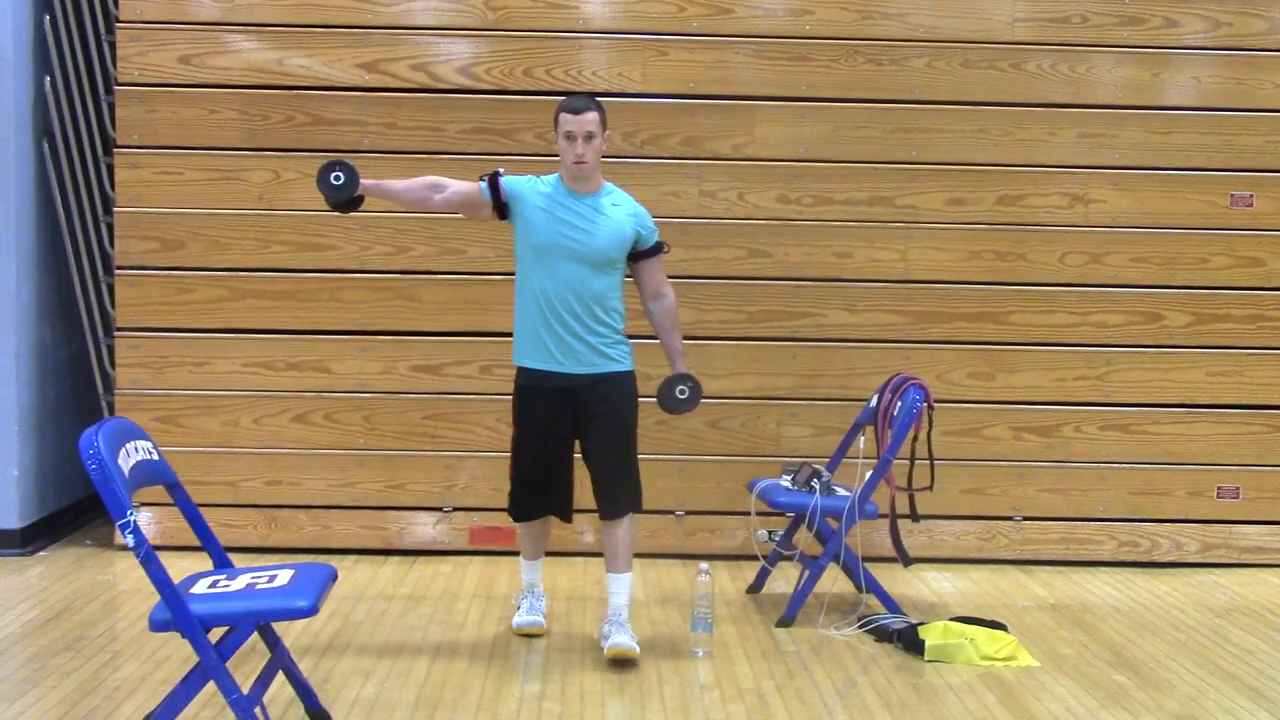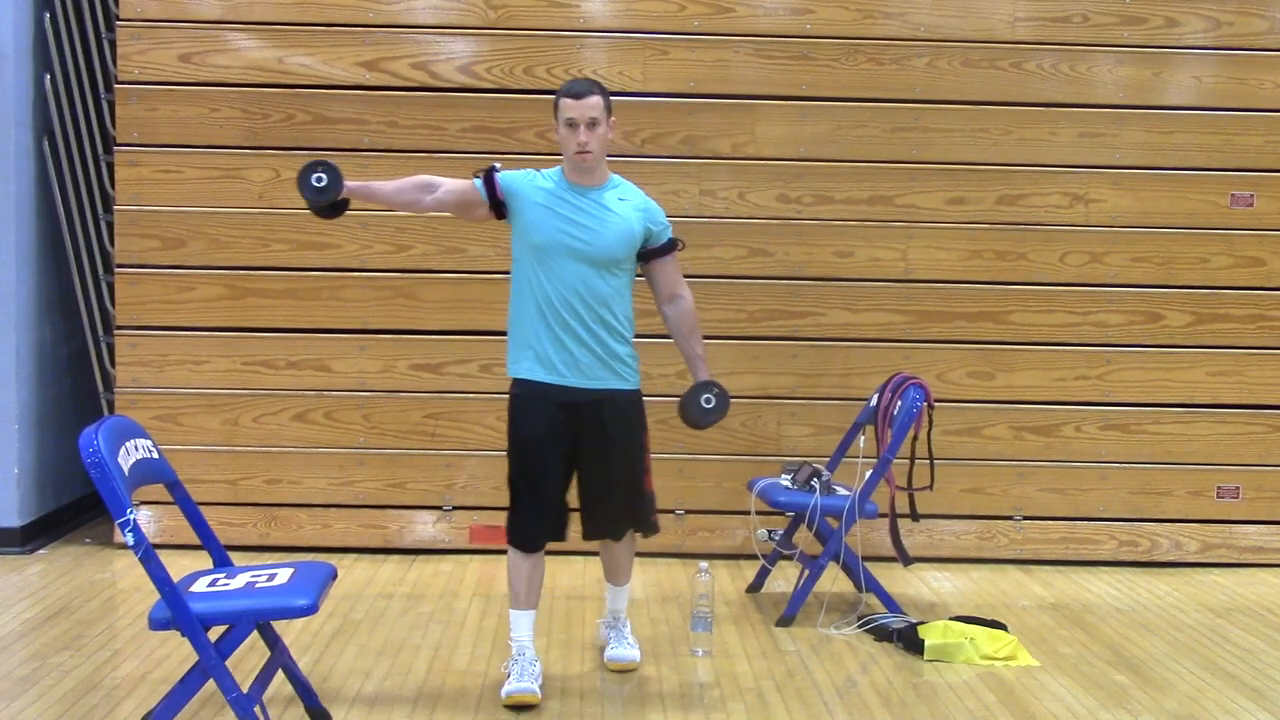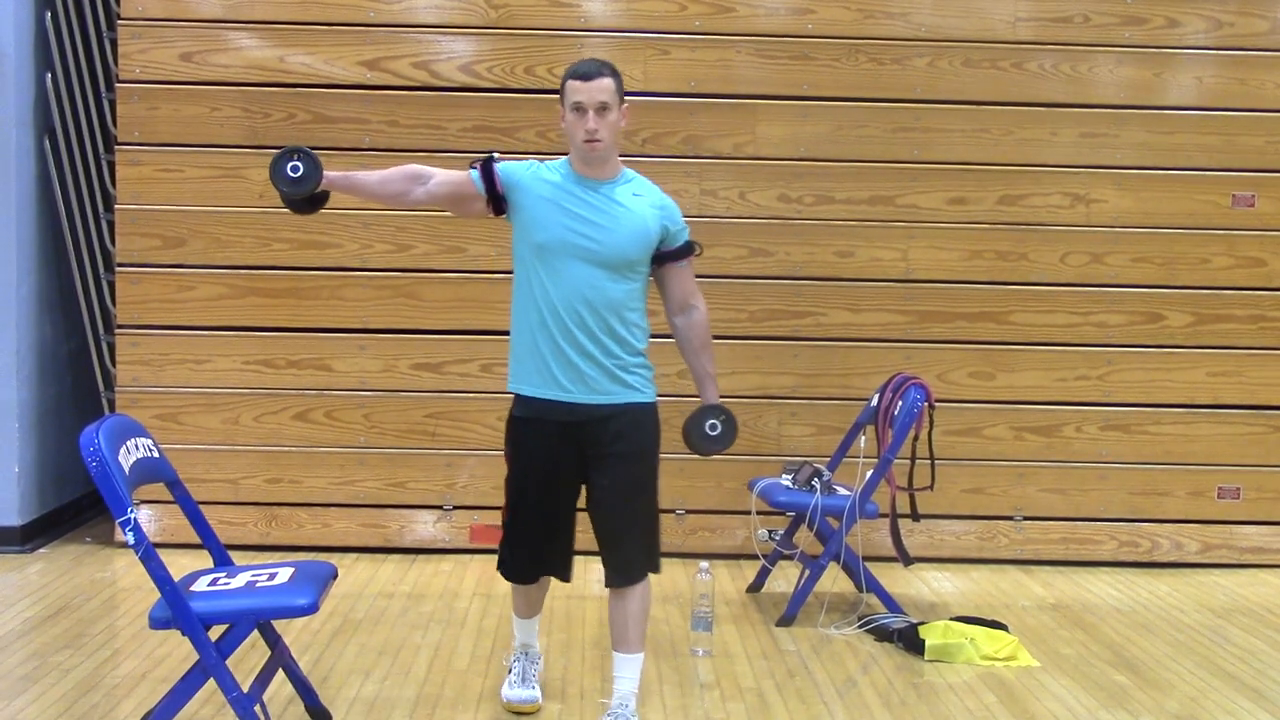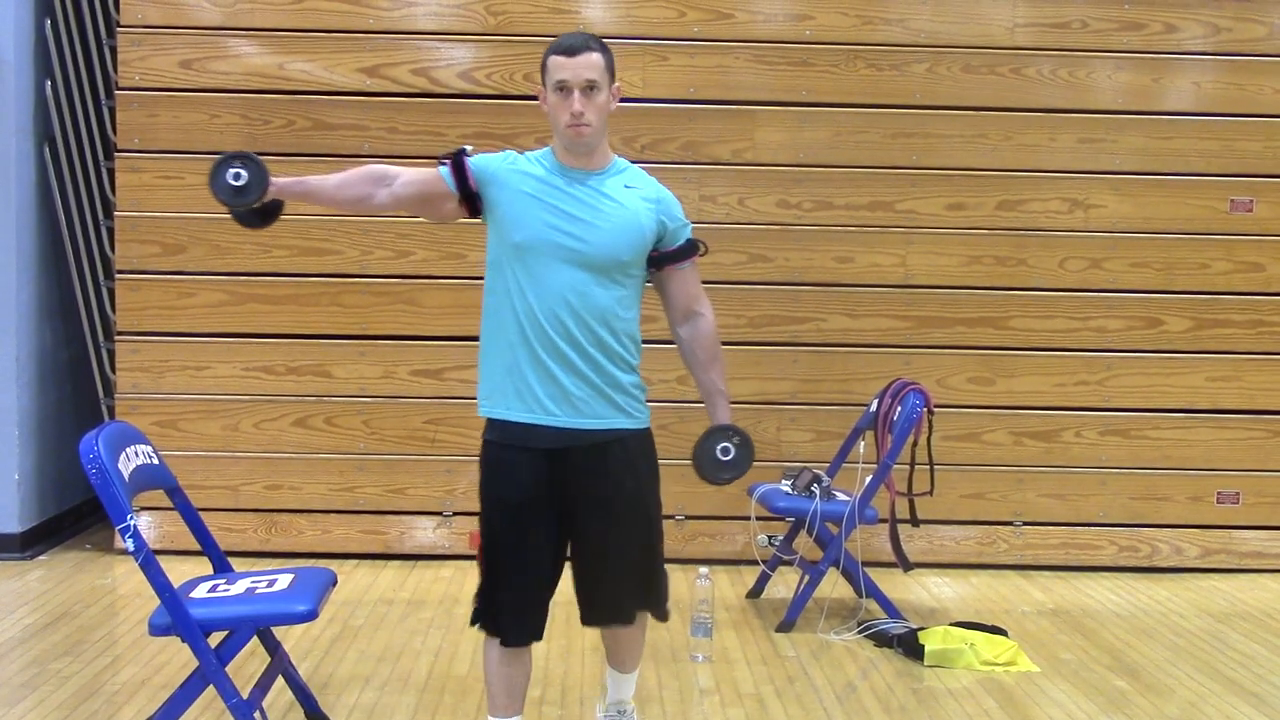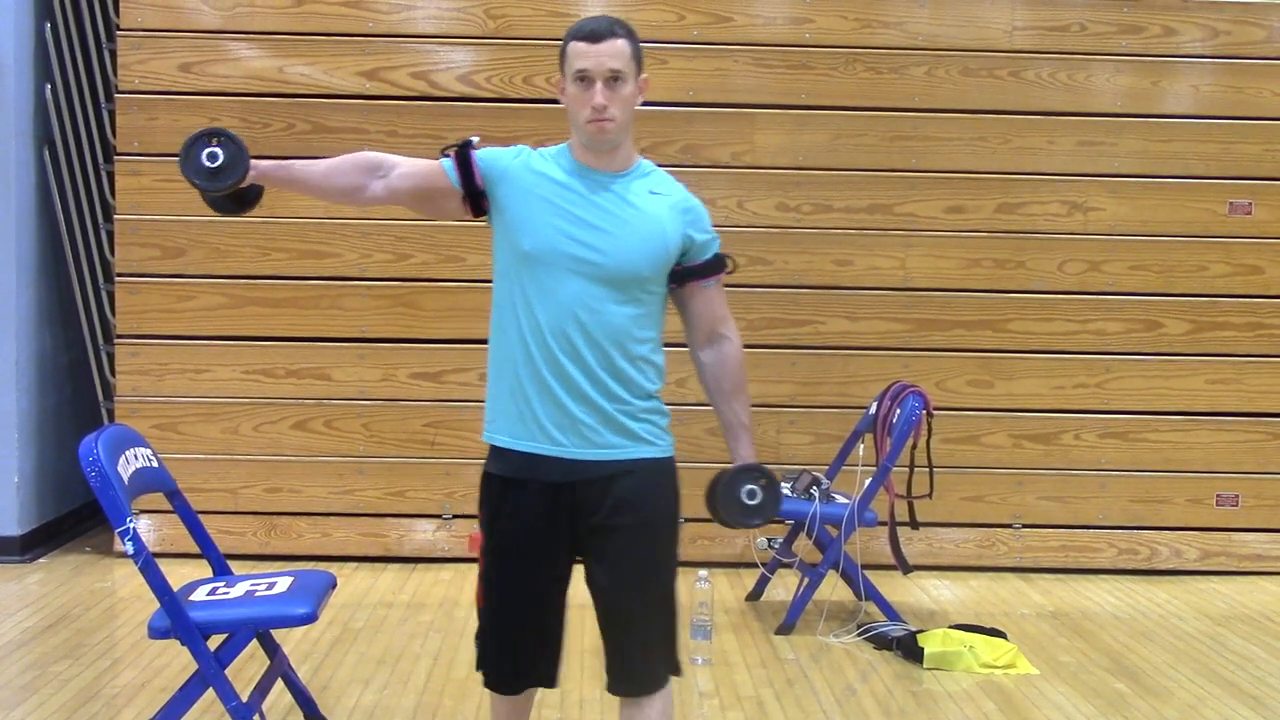
dt=0.7s
person 1, frame 1
left shoulder: (632, 214)
right shoulder: (523, 194)
left elbow: (658, 296)
right elbow: (442, 193)
left wrist: (677, 365)
right wrist: (369, 186)
left hip: (609, 376)
right hip: (540, 375)
left knee: (617, 499)
right knee: (533, 495)
left ankle: (618, 618)
right ankle: (532, 592)
person 1, frame 2
left shoulder: (641, 210)
right shoulder: (521, 190)
left elbow: (674, 298)
right elbow: (431, 193)
left wrist: (700, 373)
right wrist: (350, 188)
left hip: (614, 390)
right hip: (538, 389)
left knee: (617, 520)
right knee: (529, 527)
left ankle: (615, 620)
right ankle: (523, 657)
person 1, frame 3
left shoulder: (658, 208)
right shoulder: (523, 183)
left elbow: (687, 310)
right elbow: (424, 185)
left wrist: (709, 395)
right wrist: (331, 180)
left hip: (627, 410)
right hip: (541, 406)
left knee: (628, 560)
right knee: (529, 552)
right ankle: (526, 653)
person 1, frame 4
left shoulder: (654, 203)
right shoulder: (500, 177)
left elbow: (692, 316)
right elbow: (387, 186)
left wrist: (720, 413)
right wrist: (282, 187)
left hip: (618, 433)
right hip: (518, 434)
left knee: (622, 597)
right knee: (510, 611)
person 1, frame 5
left shoulder: (681, 210)
right shoulder: (509, 175)
left elbow: (715, 340)
right elbow: (381, 177)
left wrist: (743, 451)
right wrist: (260, 171)
left hip: (635, 467)
right hip: (523, 462)
left knee: (641, 662)
right knee: (512, 648)
